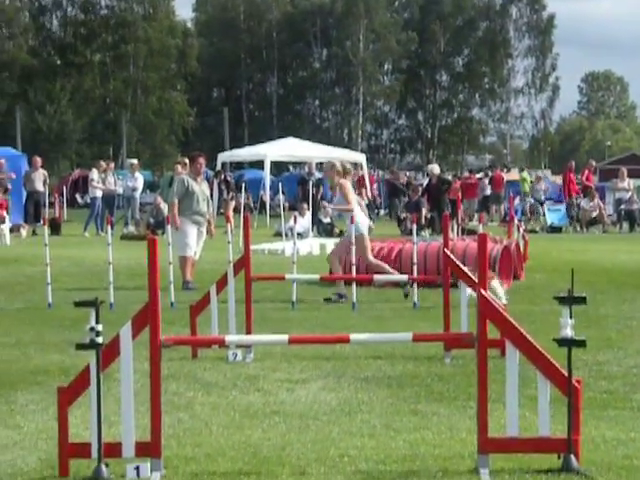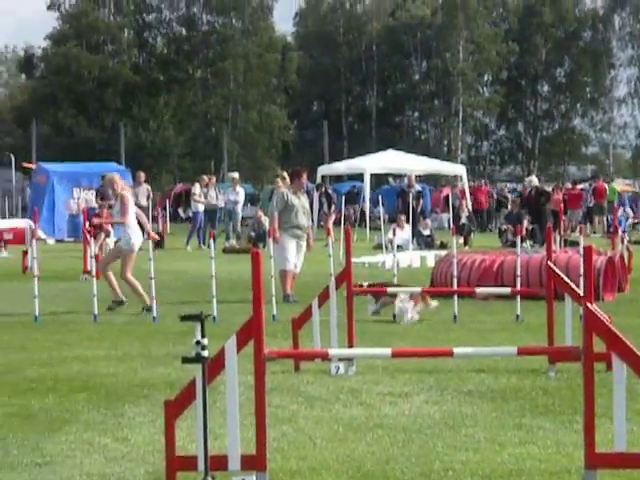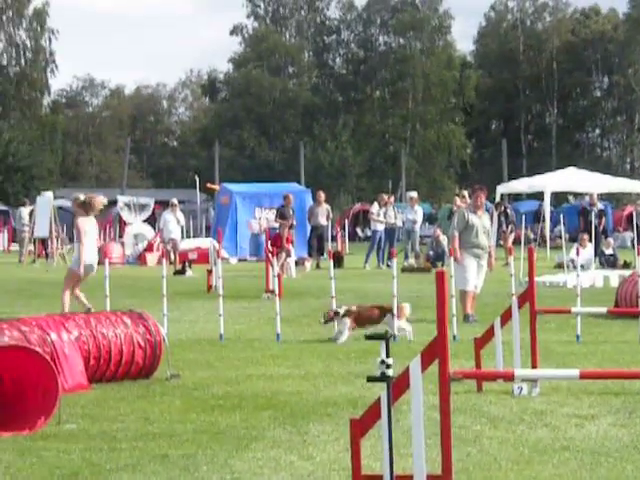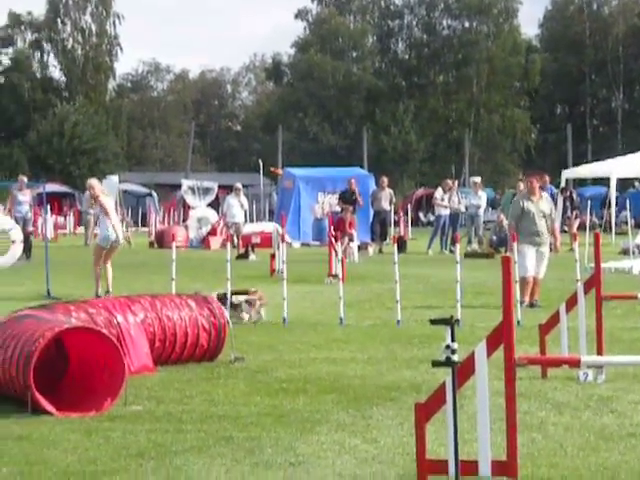
dt=1s
person 1, frame 1
left shoulder: (205, 183)
right shoulder: (183, 179)
left elbow: (208, 205)
right elbow: (174, 199)
left wrist: (211, 223)
right wrist: (175, 217)
left hip: (201, 223)
right hip: (186, 221)
left knee: (195, 253)
right knee: (187, 251)
left ankle: (190, 280)
right ankle: (186, 281)
person 1, frame 2
left shoulder: (304, 197)
right shoulder: (283, 193)
left elbow: (308, 218)
right elbow: (274, 212)
left wrist: (310, 236)
right wrist: (275, 231)
left hip: (301, 237)
right hip: (287, 234)
left knee: (296, 267)
right knee: (287, 265)
left ankle: (291, 293)
right ankle: (286, 294)
person 1, frame 3
left shoulder: (486, 216)
right shoulder: (463, 212)
left elbow: (489, 237)
right elbow: (455, 232)
left wrist: (491, 255)
right wrist: (456, 250)
left hip: (482, 256)
right hip: (467, 254)
left knee: (476, 287)
right knee: (467, 285)
left ankle: (471, 313)
right ankle: (467, 314)
person 1, frame 4
left shoulder: (547, 199)
right shoulder: (520, 200)
left elbow: (553, 221)
right elbow: (512, 221)
left wrist: (557, 239)
left hip: (543, 242)
right hip: (525, 241)
left knee: (538, 274)
right knee: (526, 273)
left ankle: (534, 299)
right ankle: (524, 300)
person 2, frame 1
left shoulder: (342, 184)
right shoulder: (338, 185)
left elbow: (351, 207)
right elbow: (356, 200)
left wrist: (332, 208)
right wrist: (361, 216)
left hip: (358, 226)
right hip: (354, 226)
left knee: (369, 261)
right knee: (333, 257)
right ankle: (341, 292)
person 2, frame 2
left shoulder: (124, 196)
right shoulder: (119, 197)
left elbow: (126, 220)
right elbow: (140, 213)
left wrist: (103, 221)
right wrist: (149, 230)
left hip: (131, 238)
right hip: (126, 239)
left knee: (125, 275)
right knee: (103, 265)
left ankle: (147, 304)
right ankle: (119, 298)
person 2, frame 3
left shoulder: (78, 221)
right shoulder: (93, 220)
left elbow: (81, 244)
right elbow: (97, 242)
left wrist: (81, 265)
left hip: (81, 259)
right hip: (93, 259)
left knee: (66, 289)
right knee: (74, 289)
right ankle: (88, 307)
person 2, frame 4
left shoulder: (100, 200)
right shoulder: (109, 198)
left elbow: (111, 218)
left wrist: (118, 234)
left hip: (106, 233)
right hip: (117, 233)
left knee: (97, 263)
right knee: (106, 262)
left ankle: (98, 291)
right ankle: (109, 289)
